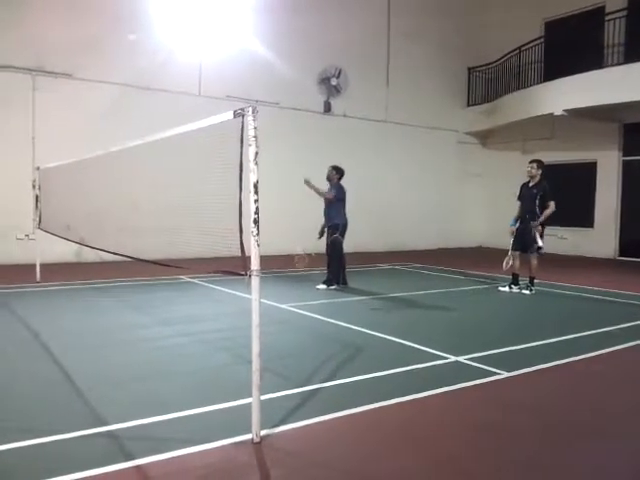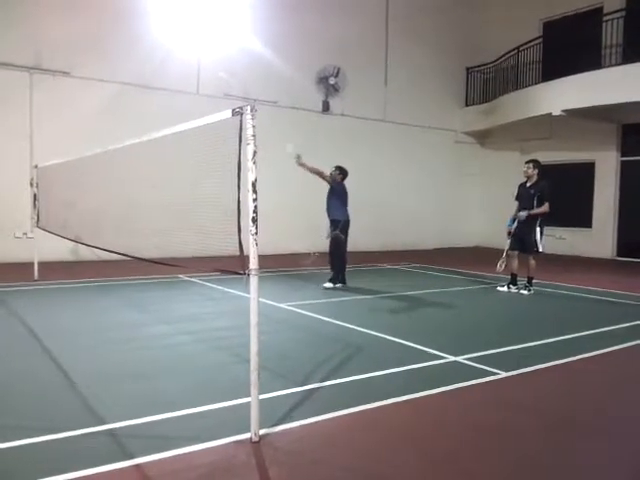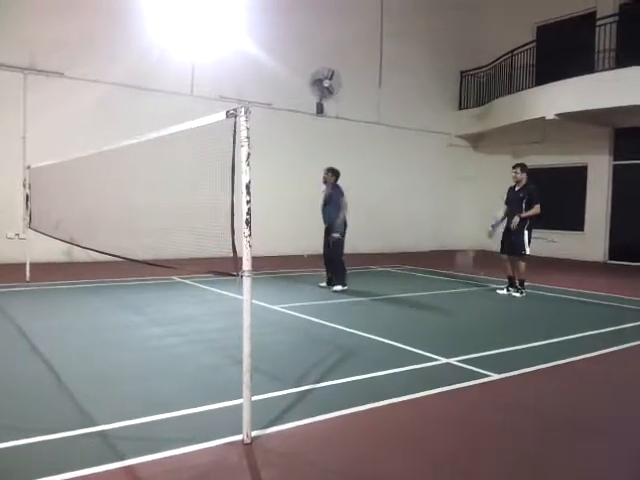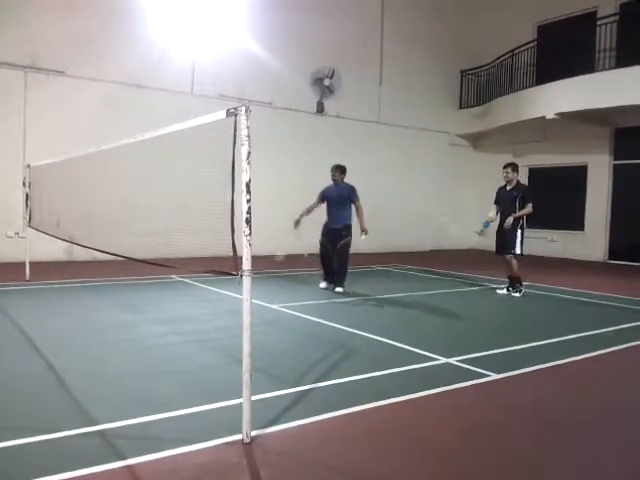
dt=0.5s
person 1, frame 1
left shoulder: (544, 186)
right shoulder: (524, 186)
left elbow: (552, 207)
left wrist: (539, 222)
right wrist: (513, 223)
left hip: (535, 226)
right hip: (522, 226)
left knee: (532, 255)
right knee: (515, 253)
left ankle: (531, 285)
right ankle: (514, 284)
person 1, frame 2
left shoulder: (542, 186)
right shoulder: (521, 186)
left elbow: (546, 208)
left wrist: (528, 213)
right wrist: (511, 223)
left hip: (533, 226)
right hip: (519, 226)
left knee: (531, 255)
right knee: (512, 253)
left ankle: (529, 285)
right ankle: (513, 284)
person 1, frame 3
left shoulder: (531, 190)
right shoulder: (511, 190)
left elbow: (537, 210)
left wrist: (519, 216)
right wrist: (495, 225)
left hip: (522, 229)
right hip: (509, 229)
left knee: (521, 258)
right knee: (506, 256)
left ankle: (522, 287)
right ankle: (511, 285)
person 1, frame 4
left shoulder: (523, 189)
right shoulder: (501, 190)
left elbow: (529, 209)
right elbow: (495, 210)
left wrist: (513, 216)
right wrist: (486, 224)
left hip: (516, 228)
right hip: (502, 228)
left knee: (510, 256)
right knee: (505, 258)
left ankle: (519, 285)
right ankle: (511, 285)
person 2, frame 1
left shoulder: (338, 188)
right shoulder: (330, 189)
left elbow: (328, 196)
left wrist: (312, 186)
right wrist: (323, 227)
left hip: (338, 225)
right hip: (332, 225)
left knee: (333, 254)
right knee: (337, 254)
left ankle: (330, 282)
right ankle: (340, 281)
person 2, frame 2
left shoulder: (338, 186)
right shoulder: (336, 189)
left elbow: (320, 174)
left wrist: (303, 164)
right wrist: (332, 227)
left hip: (340, 223)
right hip: (338, 223)
left knee: (335, 252)
right knee: (339, 252)
left ankle: (335, 280)
right ankle: (340, 279)
person 2, frame 3
left shoulder: (335, 188)
right shoulder: (327, 190)
left elbow: (343, 205)
left wrist: (339, 223)
left hip: (337, 226)
right hip: (329, 226)
left knee: (336, 254)
right knee: (327, 255)
left ankle: (341, 282)
right ankle: (330, 281)
person 2, frame 4
left shoulder: (350, 189)
right shoulder: (327, 190)
left elbow: (358, 206)
right elbow: (314, 205)
left wrist: (362, 224)
right wrist: (301, 216)
left hip: (344, 227)
right hip: (329, 227)
left knee: (341, 256)
right knee: (325, 254)
left ankle: (339, 283)
right ankle: (328, 279)
